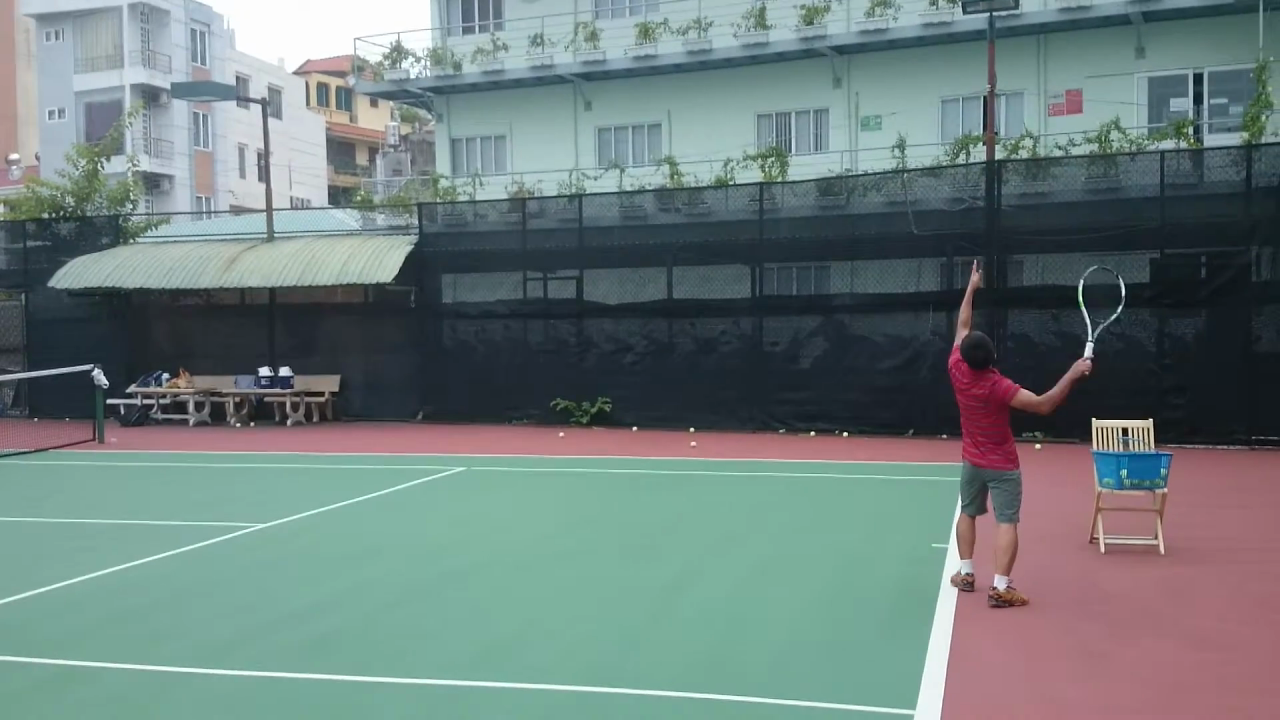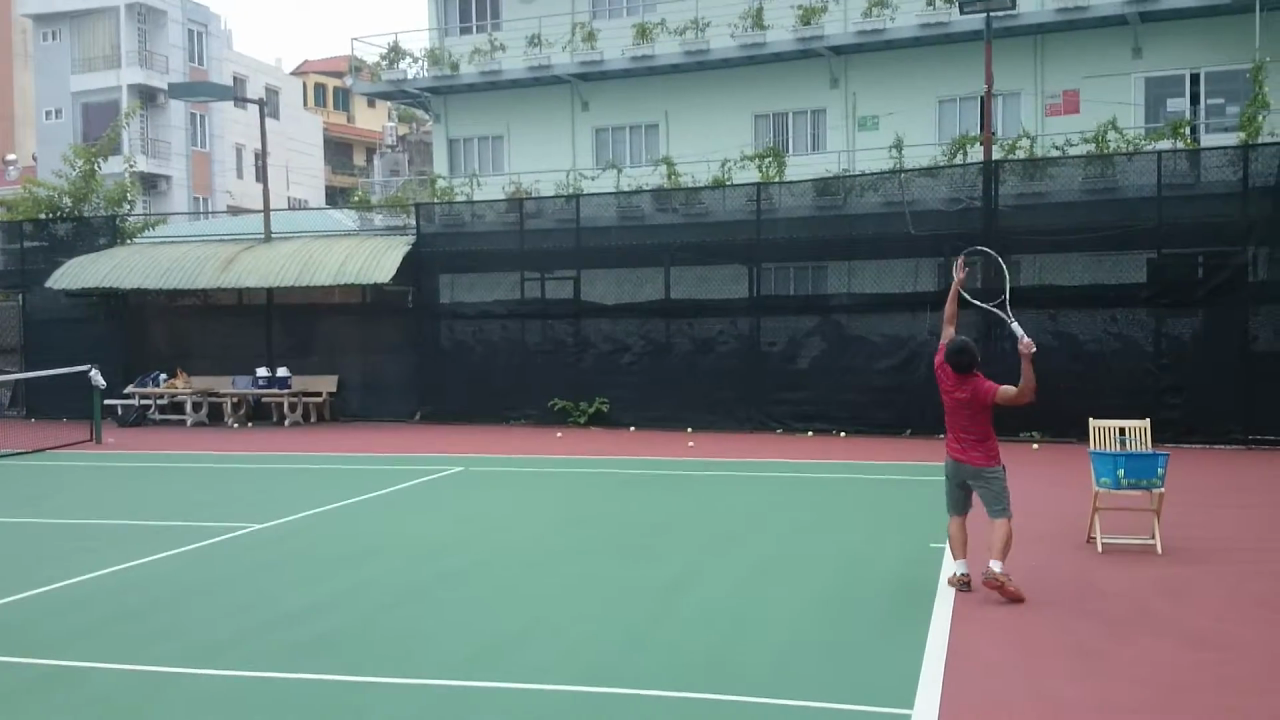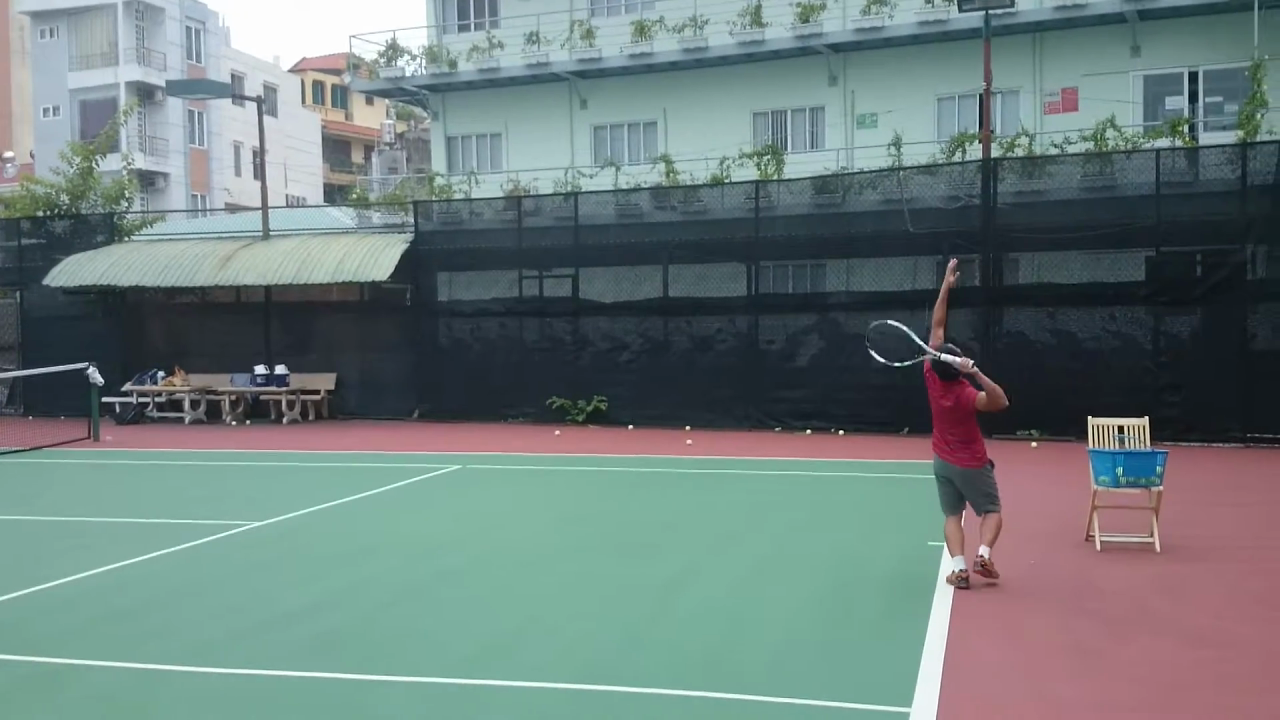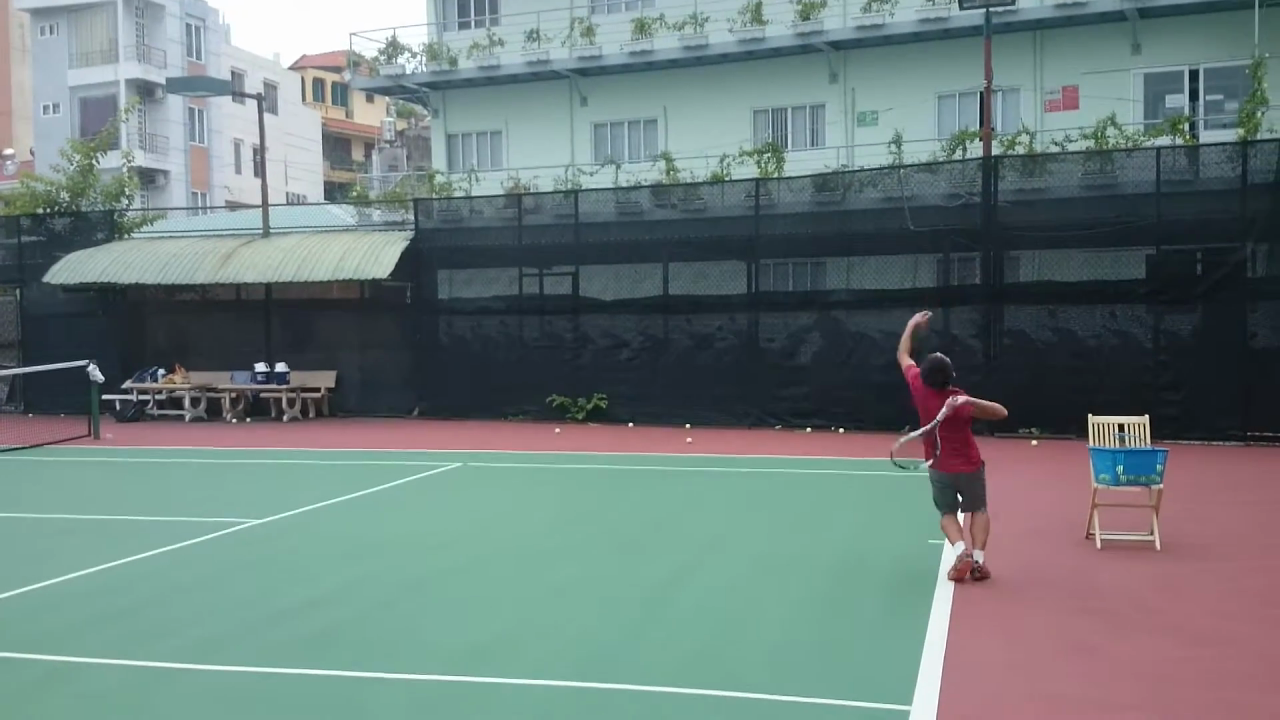
dt=0.2s
person 1, frame 1
left shoulder: (957, 371)
right shoulder: (999, 387)
left elbow: (962, 327)
right elbow: (1042, 405)
left wrist: (971, 287)
right wrist: (1073, 373)
left hip: (972, 462)
right hip: (1003, 466)
left knee: (967, 514)
right knee: (1007, 523)
left ankle: (965, 573)
right ankle: (1000, 587)
person 1, frame 2
left shoulder: (943, 372)
right shoulder: (982, 389)
left elbow: (948, 325)
right elbow: (1025, 395)
left wrist: (956, 284)
right wrist: (1026, 359)
left hip: (955, 461)
right hip: (985, 464)
left knee: (957, 516)
right knee: (1001, 519)
left ankle: (961, 573)
right ankle: (996, 571)
person 1, frame 3
left shoulder: (932, 375)
right shoulder: (966, 396)
left elbow: (937, 327)
right elbow: (1001, 403)
left wrist: (946, 286)
right wrist: (977, 374)
left hip: (943, 462)
right hip: (972, 465)
left knee: (952, 516)
right knee: (991, 512)
left ankle: (959, 568)
right ankle: (983, 555)
person 1, frame 4
left shoulder: (919, 386)
right shoulder: (958, 404)
left elbow: (902, 355)
right elbow: (1000, 412)
left wrist: (912, 323)
right wrist: (969, 401)
left hip: (939, 469)
right hip: (967, 467)
left knee: (948, 514)
right knee: (978, 510)
left ankle: (962, 552)
right ankle: (978, 560)
